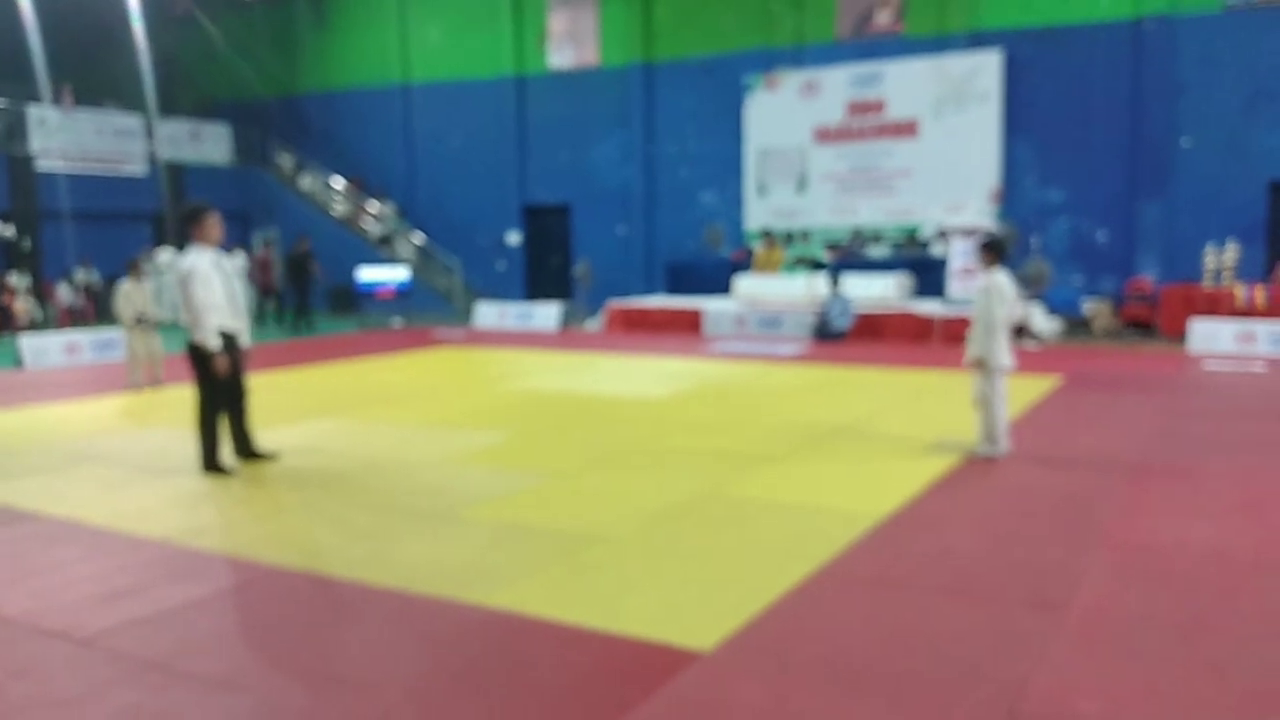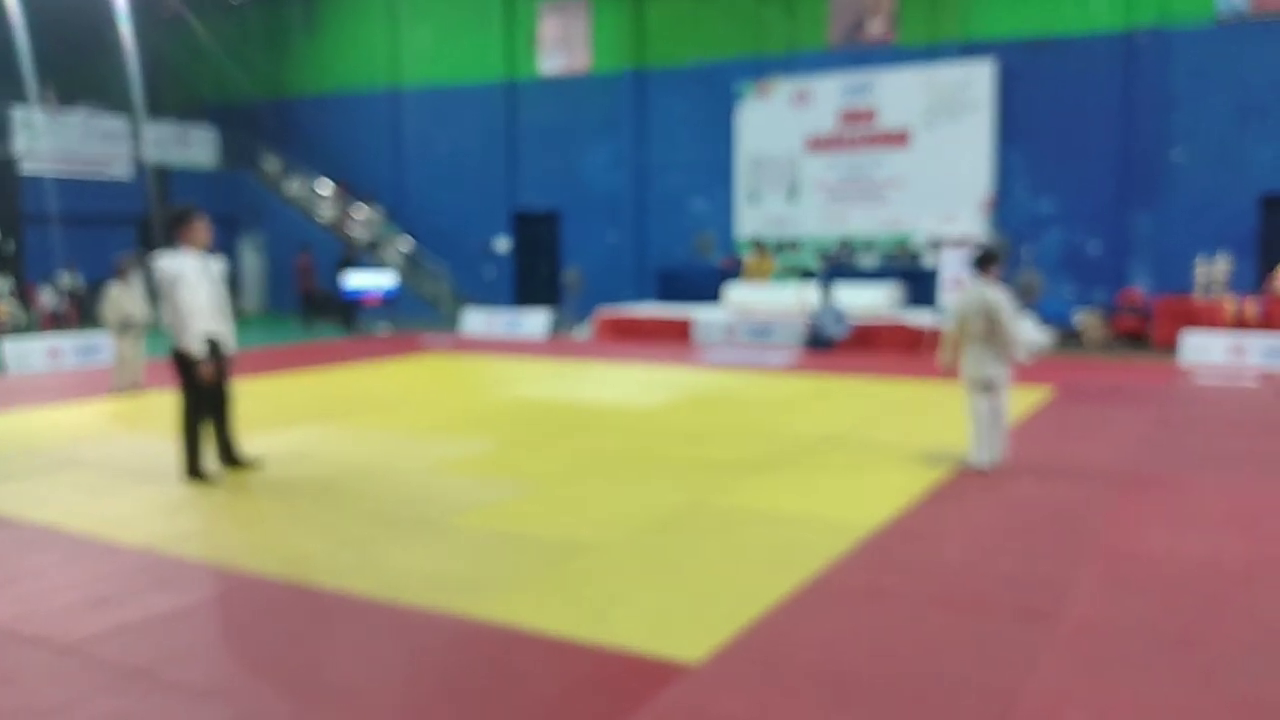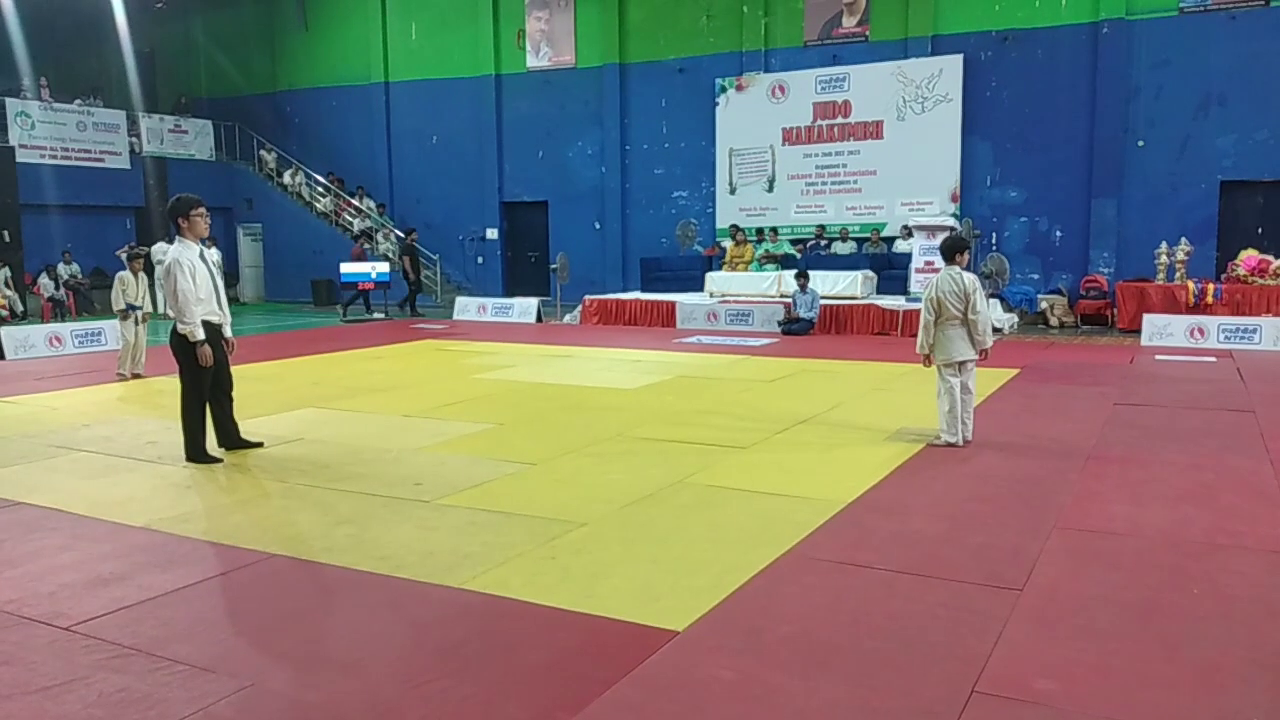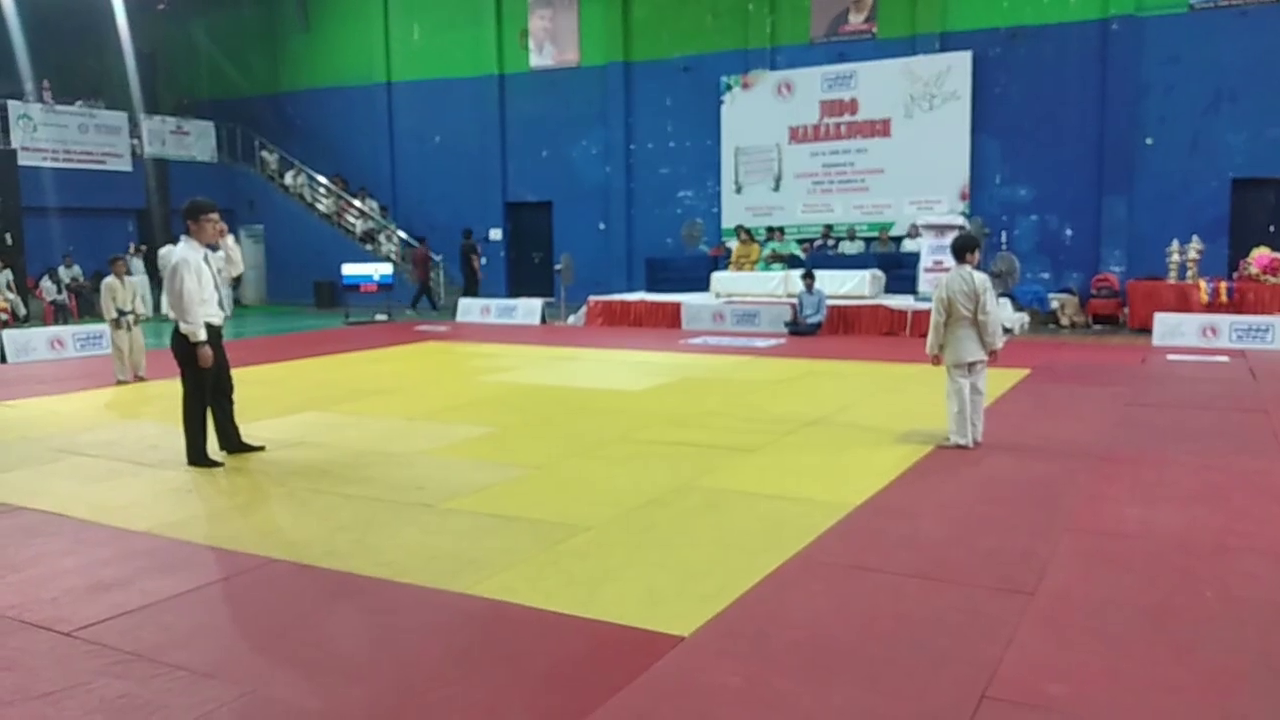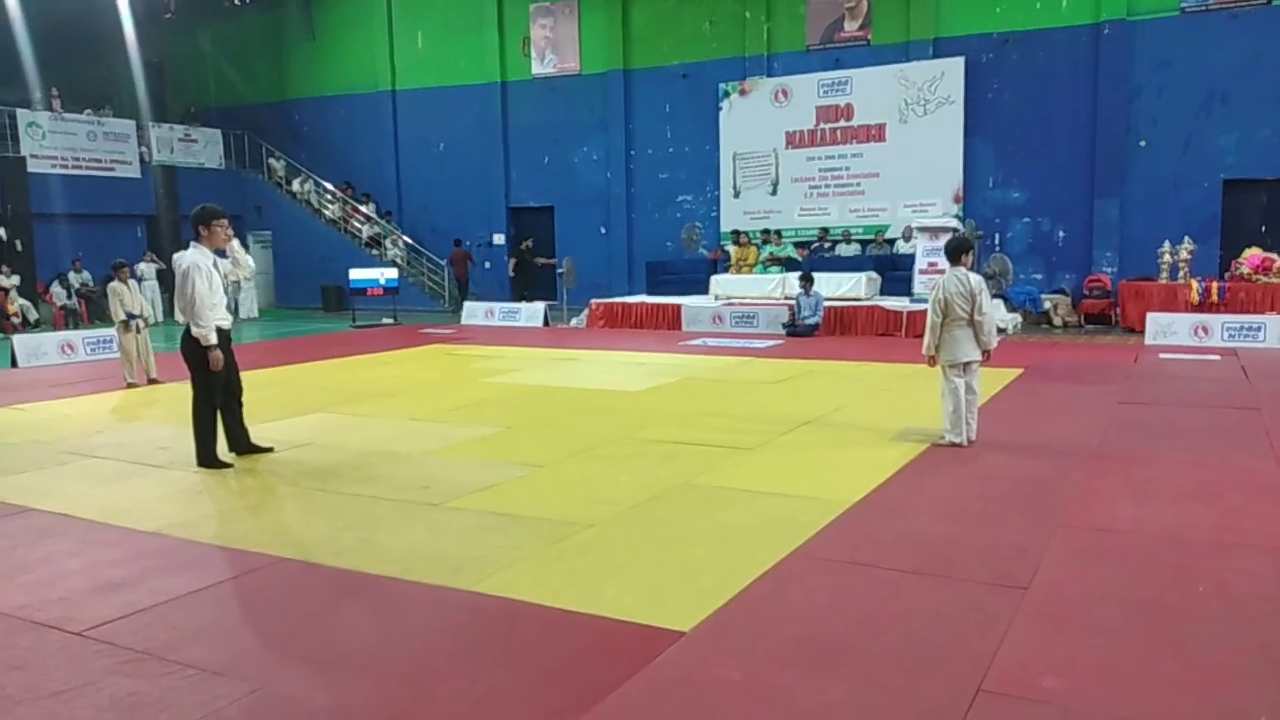
dt=1s
person 1, frame 1
left shoulder: (218, 259)
right shoulder: (194, 264)
right elbow: (201, 309)
left wrist: (241, 341)
right wrist: (215, 350)
left hip: (227, 339)
right hip: (209, 344)
left knee: (235, 397)
right knee: (212, 402)
left ankle: (245, 448)
right ankle: (210, 461)
person 1, frame 2
left shoulder: (208, 264)
right shoulder: (179, 269)
right elbow: (185, 315)
left wrist: (226, 347)
right wrist: (198, 356)
left hip: (213, 345)
right hip: (195, 349)
left knee: (218, 404)
right knee: (197, 408)
left ankle: (228, 455)
right ankle: (193, 467)
person 1, frame 3
left shoulder: (202, 253)
right shoulder: (179, 258)
right elbow: (186, 303)
left wrist: (226, 331)
right wrist: (199, 341)
left hip: (212, 330)
right hip: (194, 335)
left knee: (222, 387)
right knee: (196, 394)
left ankle: (230, 438)
right ankle: (195, 450)
person 1, frame 4
left shoulder: (203, 254)
right shoulder: (185, 257)
right elbow: (189, 304)
right wrist: (200, 343)
left hip: (210, 332)
right hip: (194, 336)
left knee: (222, 389)
right knee: (197, 396)
left ankle: (231, 442)
right ankle: (197, 454)
person 1, frame 5
left shoulder: (210, 259)
right shoulder: (194, 262)
right elbow: (199, 308)
left wrist: (231, 244)
right wrist: (211, 346)
left hip: (219, 336)
right hip: (204, 340)
left knee: (232, 392)
right knee: (207, 399)
left ankle: (240, 443)
right ankle: (206, 456)
person 2, frame 1
left shoulder: (991, 283)
right shoulder: (1005, 279)
left elbow: (987, 321)
right elbow: (1013, 314)
left wrist: (977, 353)
left hip: (989, 350)
right hip: (999, 348)
left knee: (989, 397)
right knee: (994, 396)
left ankle: (993, 445)
right ankle: (1000, 441)
person 2, frame 2
left shoulder: (966, 295)
right shoulder: (997, 294)
left elbow: (954, 331)
right elbow: (1008, 330)
left wrist: (948, 358)
right wrist: (1014, 357)
left hip: (973, 360)
right hip: (996, 360)
left knee: (980, 409)
right knee: (997, 408)
left ankle: (982, 457)
right ankle: (995, 454)
person 2, frame 3
left shoulder: (935, 283)
right shoulder: (970, 280)
left elbow: (928, 319)
right elbow: (978, 315)
left wrist: (925, 348)
right wrist: (984, 342)
left hip: (945, 342)
right hip: (966, 341)
left knee: (949, 389)
right knee: (966, 389)
left ankle: (951, 435)
right ankle: (965, 433)
person 2, frame 4
left shoulder: (946, 282)
right shoulder: (981, 279)
left elbow: (938, 318)
right elbow: (988, 315)
left wrist: (935, 348)
right wrist: (993, 344)
left hip: (955, 343)
right hip: (977, 343)
left knee: (958, 389)
right knee: (976, 389)
left ankle: (961, 437)
right ankle: (975, 434)
person 2, frame 5
left shoulder: (942, 283)
right shoulder: (976, 281)
left elbow: (935, 319)
right elbow: (984, 315)
left wrist: (931, 349)
right wrist: (987, 344)
left hip: (950, 343)
right hip: (971, 343)
left knee: (953, 389)
right knee: (970, 389)
left ankle: (956, 435)
right ankle: (969, 432)
